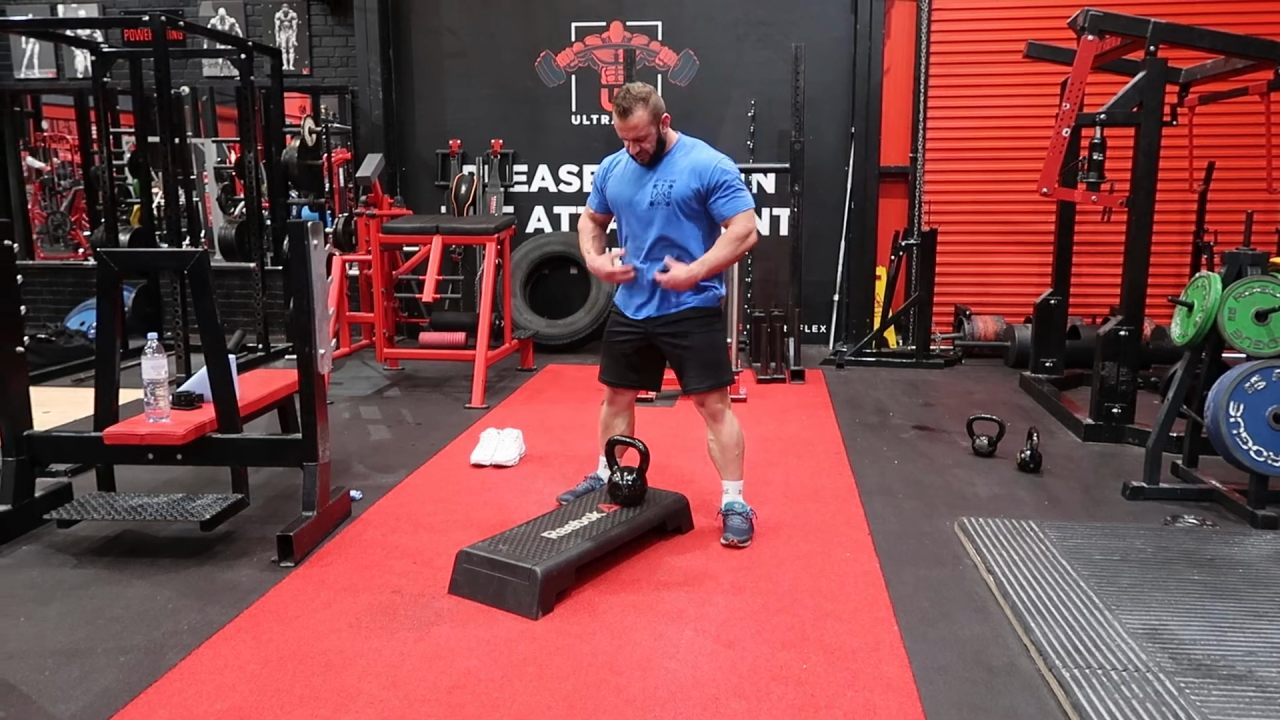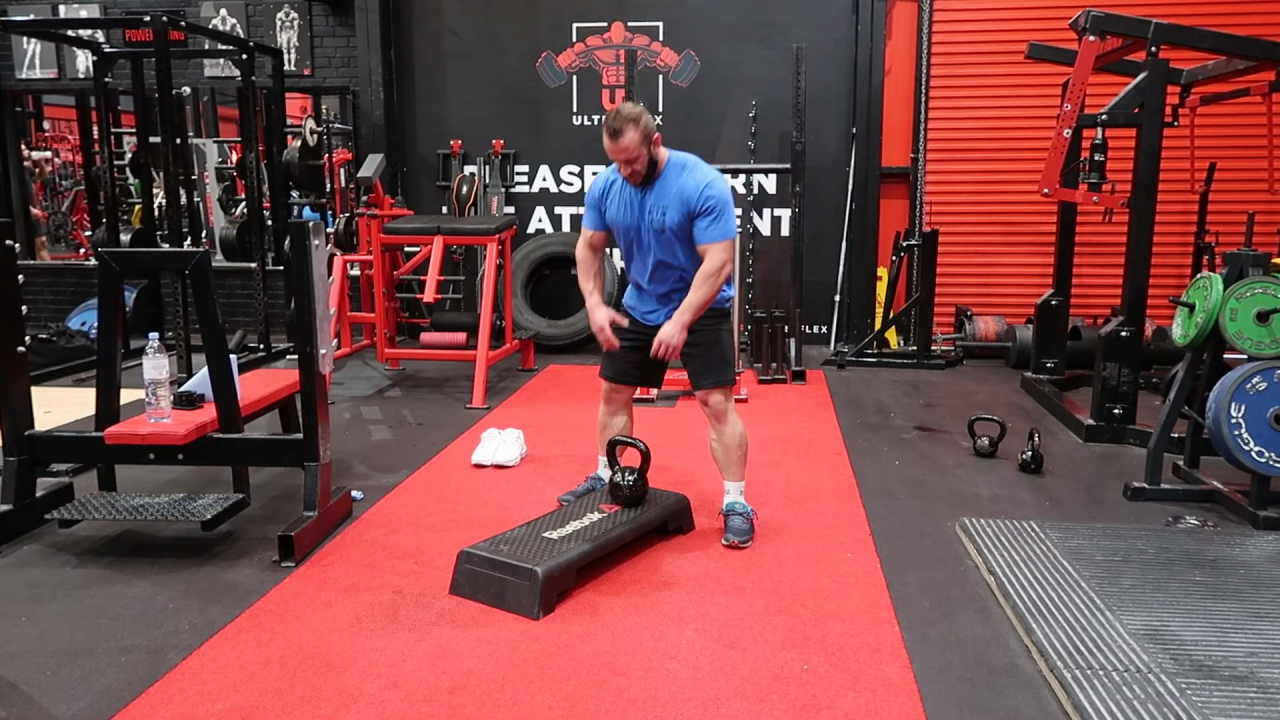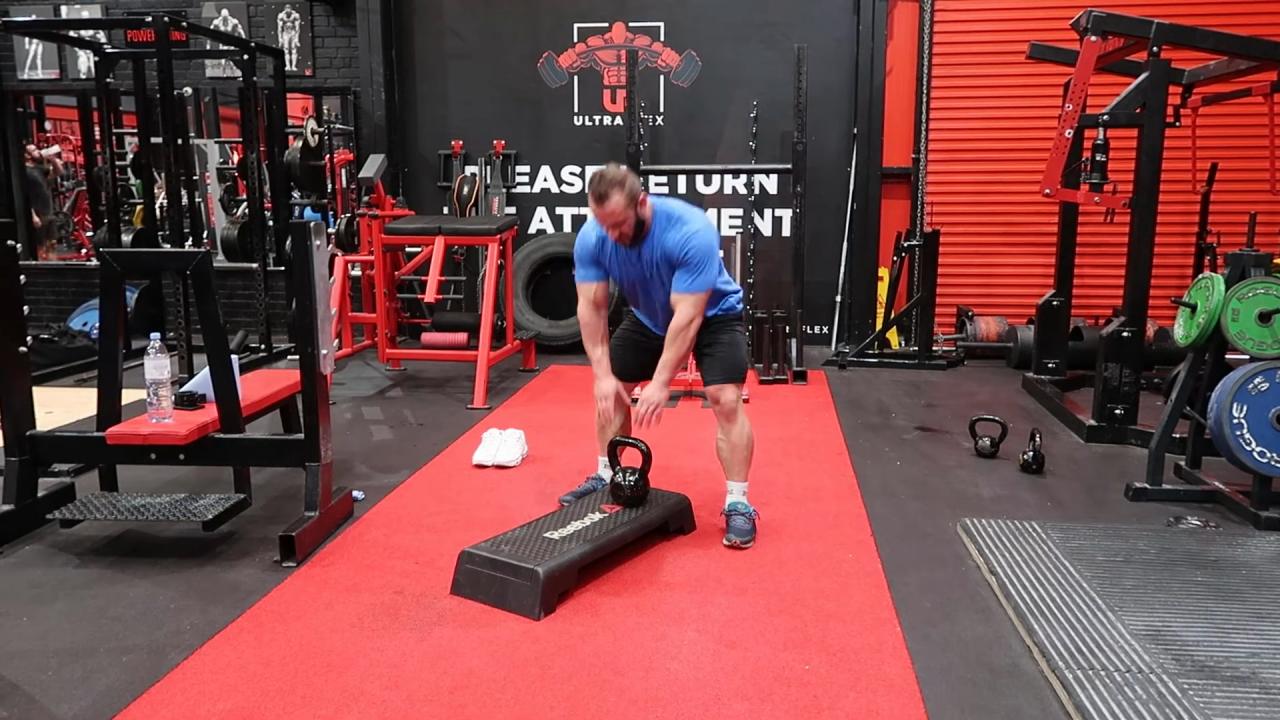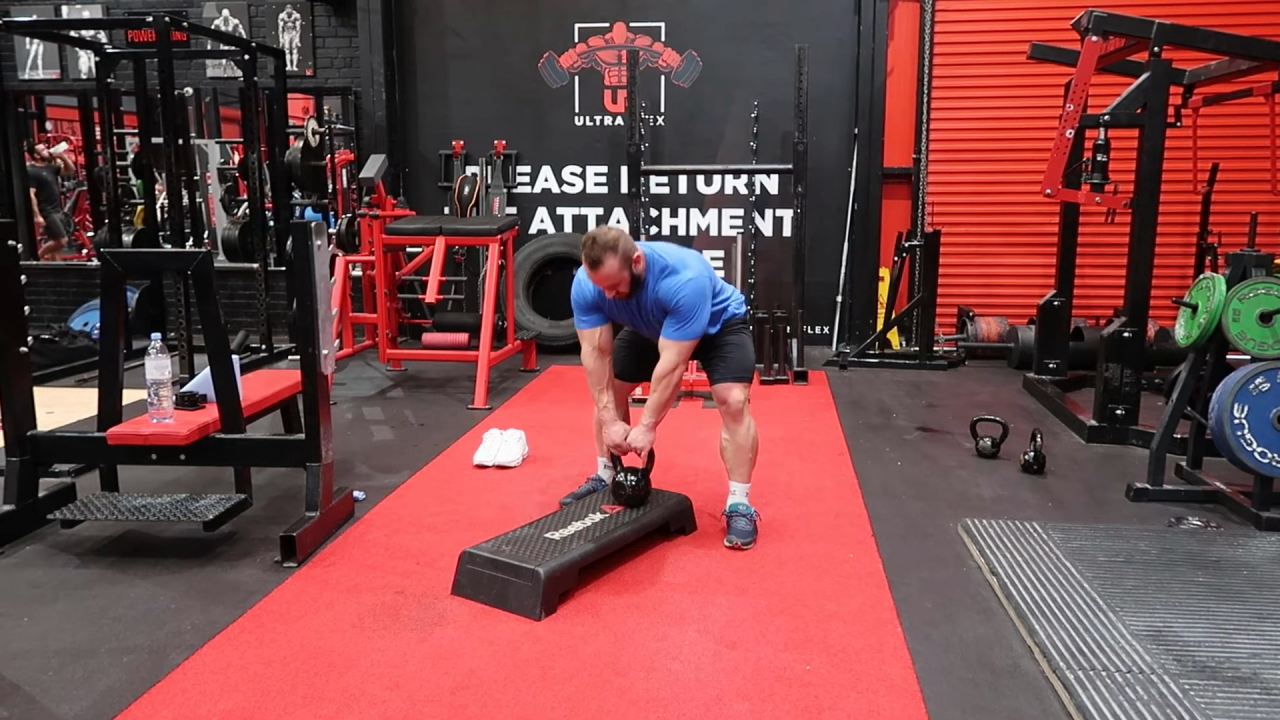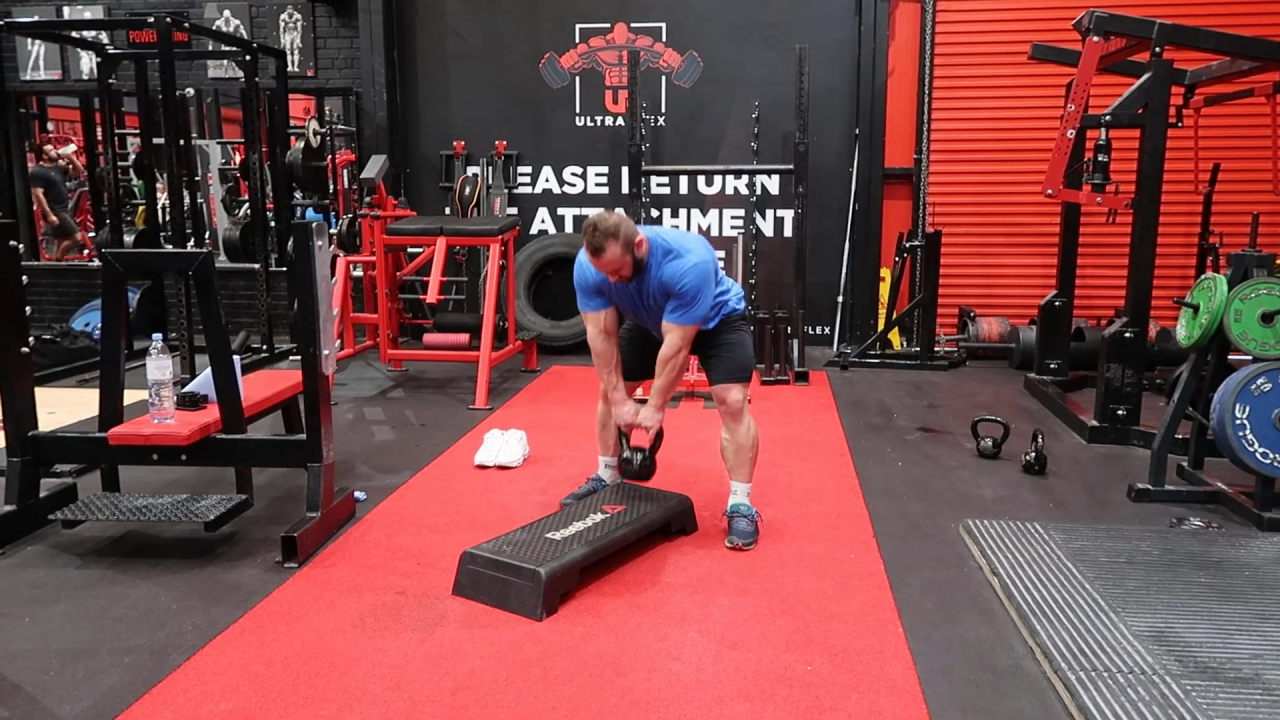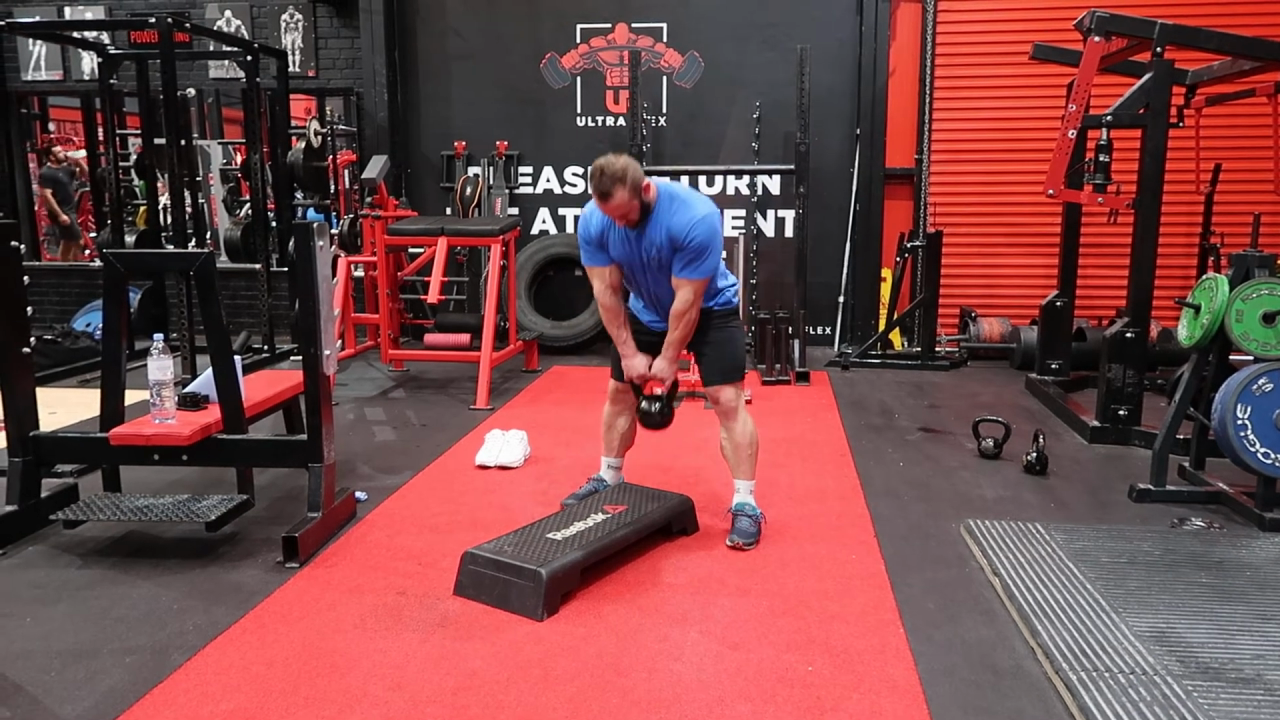
dt=0.2s
person 1, frame 1
left shoulder: (709, 166)
right shoulder: (611, 169)
left elbow: (745, 231)
right elbow: (590, 220)
left wrist: (694, 272)
right wrist: (594, 259)
left hip: (693, 309)
right hip: (630, 308)
left knee: (713, 404)
right knee: (617, 396)
left ankle: (735, 502)
right ankle: (605, 477)
person 1, frame 2
left shoulder: (702, 185)
right shoulder: (604, 186)
left elbow: (718, 263)
right elbow: (588, 246)
left wrist: (681, 322)
right wrist: (594, 304)
left hip: (700, 312)
right hip: (638, 309)
left knee: (716, 402)
right knee: (613, 392)
left ankle: (736, 503)
right ankle: (606, 477)
person 1, frame 3
left shoulder: (690, 232)
right shoulder: (591, 238)
left elbow: (688, 318)
right elbow: (591, 307)
left wrist: (661, 386)
right wrist: (602, 376)
left hip: (712, 314)
right hip: (648, 318)
left knee: (726, 399)
right knee: (609, 395)
left ankle: (738, 504)
right ankle: (605, 477)
person 1, frame 4
left shoulder: (686, 278)
right shoulder: (586, 284)
left elbow: (672, 364)
right elbow: (596, 353)
left wrist: (647, 427)
right wrist: (609, 420)
left hip: (718, 324)
left knee: (733, 401)
right knee: (607, 386)
left ankle: (739, 505)
right ankle: (605, 478)
person 1, frame 5
left shoulder: (689, 262)
right shoulder: (588, 267)
left elbow: (676, 346)
right elbow: (601, 336)
left wrist: (655, 407)
right wrist: (620, 400)
left hip: (717, 318)
right hip: (648, 321)
left knee: (732, 400)
right knee: (609, 389)
left ankle: (741, 506)
right ankle: (607, 478)
person 1, frame 6
left shoulder: (695, 216)
right shoulder: (593, 221)
left elbow: (688, 300)
right elbow: (607, 291)
left wrist: (669, 360)
right wrist: (629, 353)
left hip: (710, 309)
right hip: (646, 313)
left knee: (728, 398)
right knee: (618, 389)
left ankle: (744, 504)
right ankle: (608, 478)
